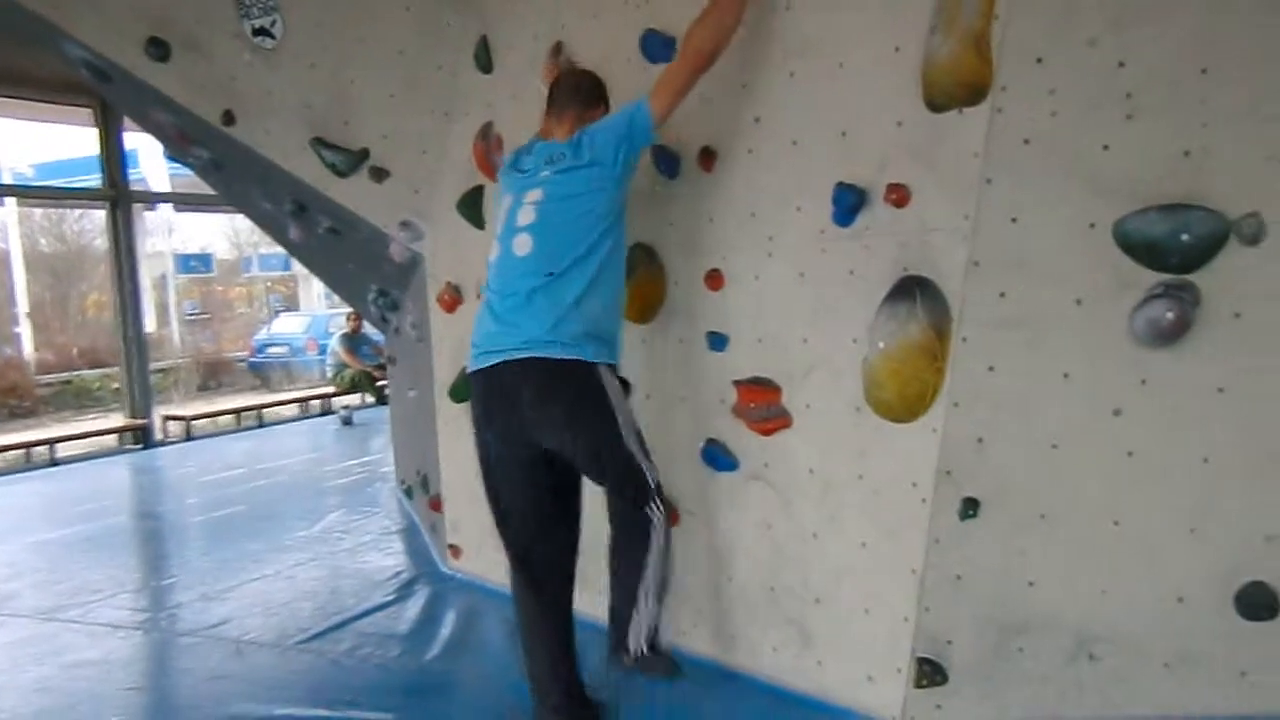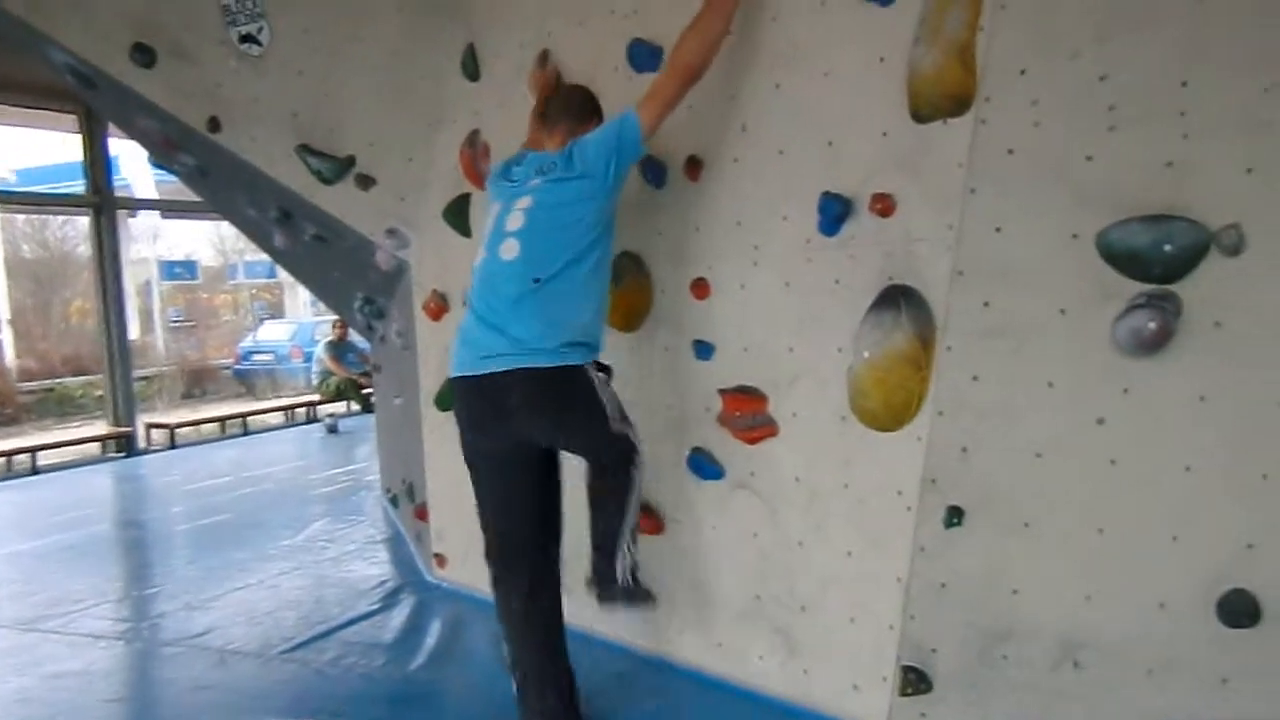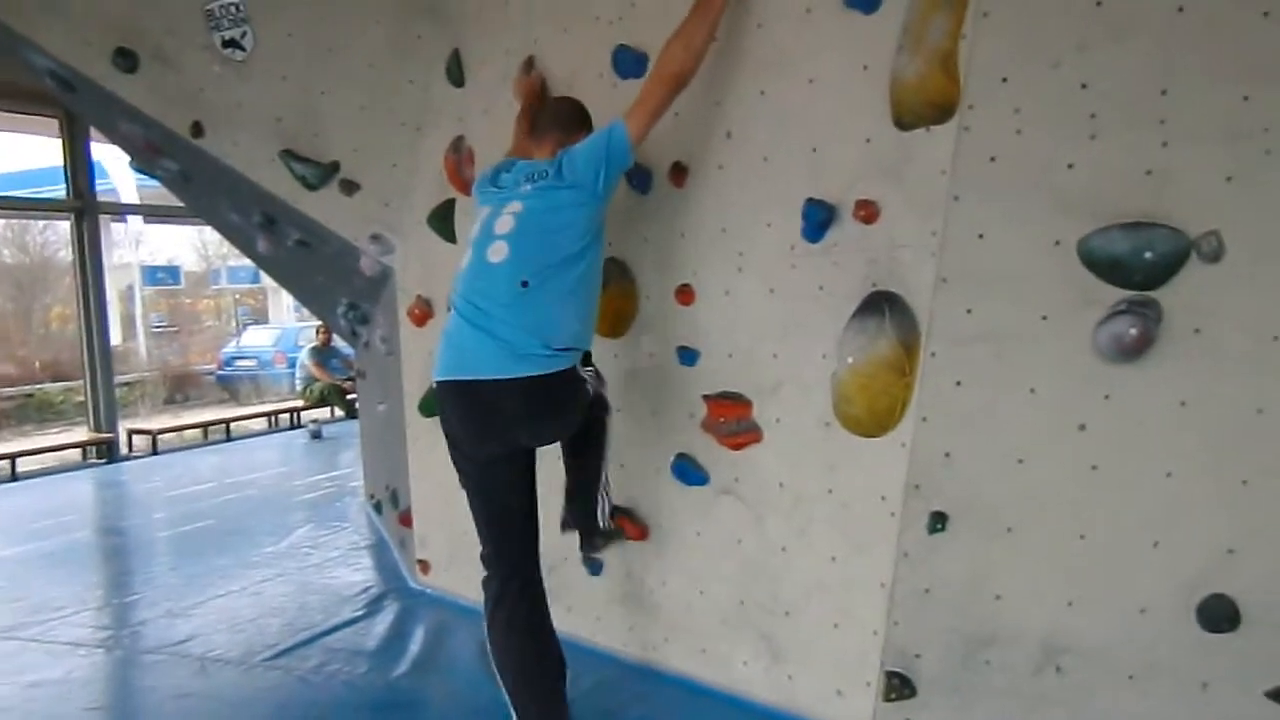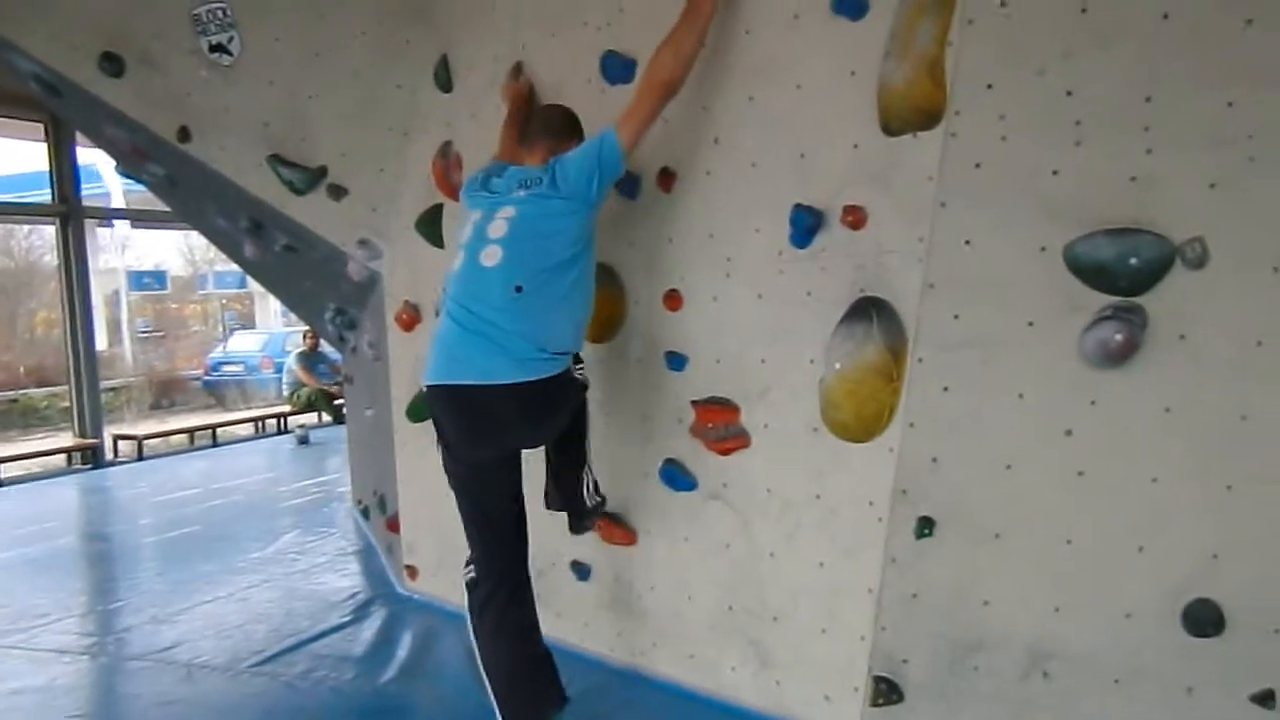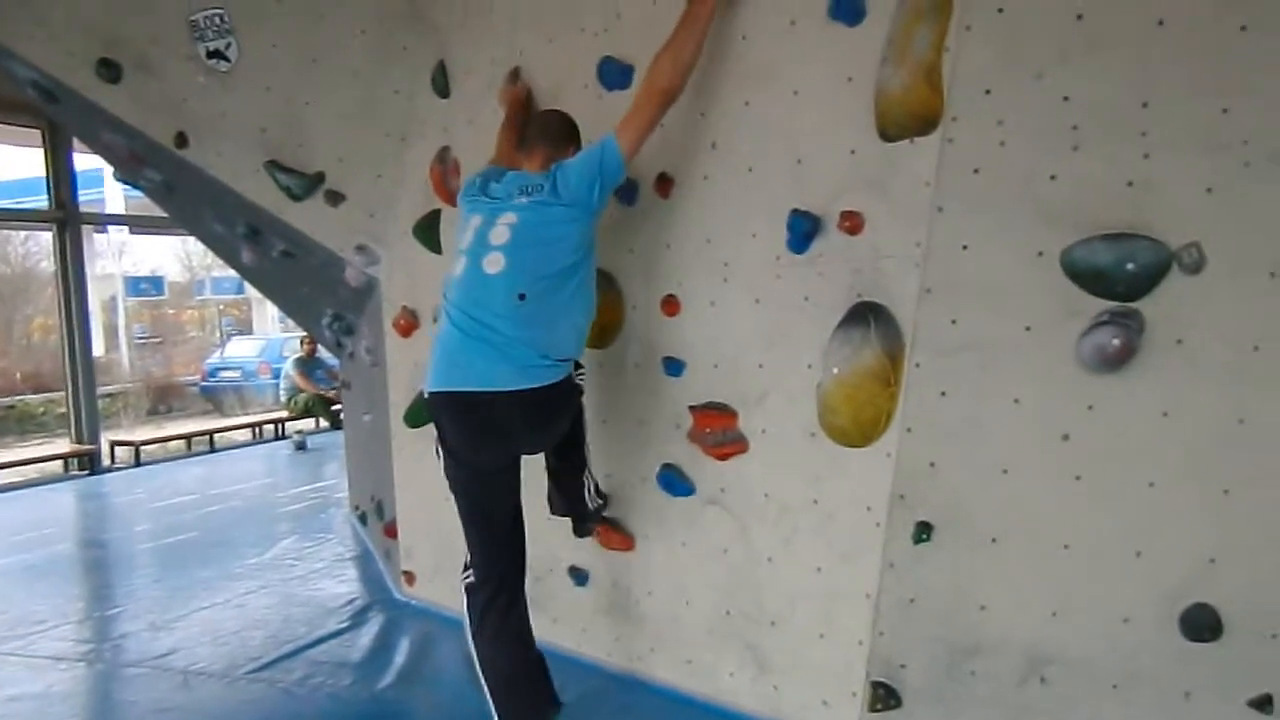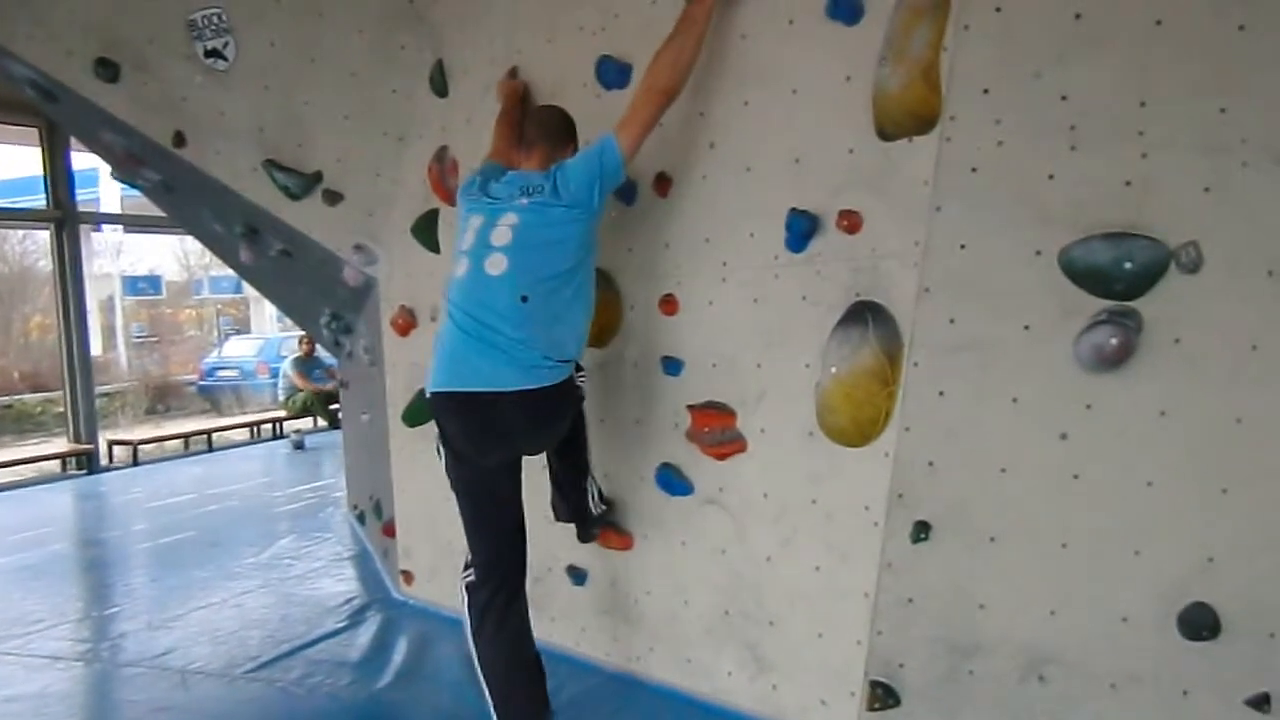
dt=0.1s
person 1, frame 1
left shoulder: (518, 167)
right shoulder: (603, 148)
right elbow: (692, 59)
left wrist: (554, 89)
left hip: (491, 383)
right hip: (567, 375)
left knee: (536, 556)
right knee: (639, 494)
right ankle: (637, 640)
person 1, frame 2
left shoulder: (506, 177)
right shoulder: (592, 161)
right elbow: (682, 71)
left wrist: (543, 98)
left hip: (475, 390)
right hip: (554, 379)
left knee: (520, 565)
right knee: (617, 448)
right ankle: (613, 572)
person 1, frame 3
left shoulder: (492, 184)
right shoulder: (583, 170)
right elbow: (669, 78)
left wrist: (528, 104)
left hip: (461, 393)
right hip: (541, 389)
left knee: (506, 564)
right knee: (585, 389)
right ankle: (593, 519)
person 1, frame 4
left shoulder: (482, 189)
right shoulder: (575, 178)
left elbow: (510, 156)
right elbow: (659, 85)
left wrist: (516, 109)
left hip: (453, 397)
right hip: (533, 393)
left knee: (494, 570)
right ankle: (577, 499)
person 1, frame 5
left shoulder: (478, 192)
right shoulder: (576, 185)
left elbow: (505, 158)
right elbow: (658, 93)
left wrist: (513, 111)
left hip: (457, 404)
right hip: (535, 404)
left knee: (491, 574)
right ankle: (580, 503)
person 1, frame 6
left shoulder: (477, 192)
right shoulder: (576, 185)
left elbow: (502, 154)
right elbow: (658, 92)
left wrist: (509, 107)
left hip: (459, 405)
right hip: (536, 404)
left knee: (492, 573)
right ankle: (584, 509)
